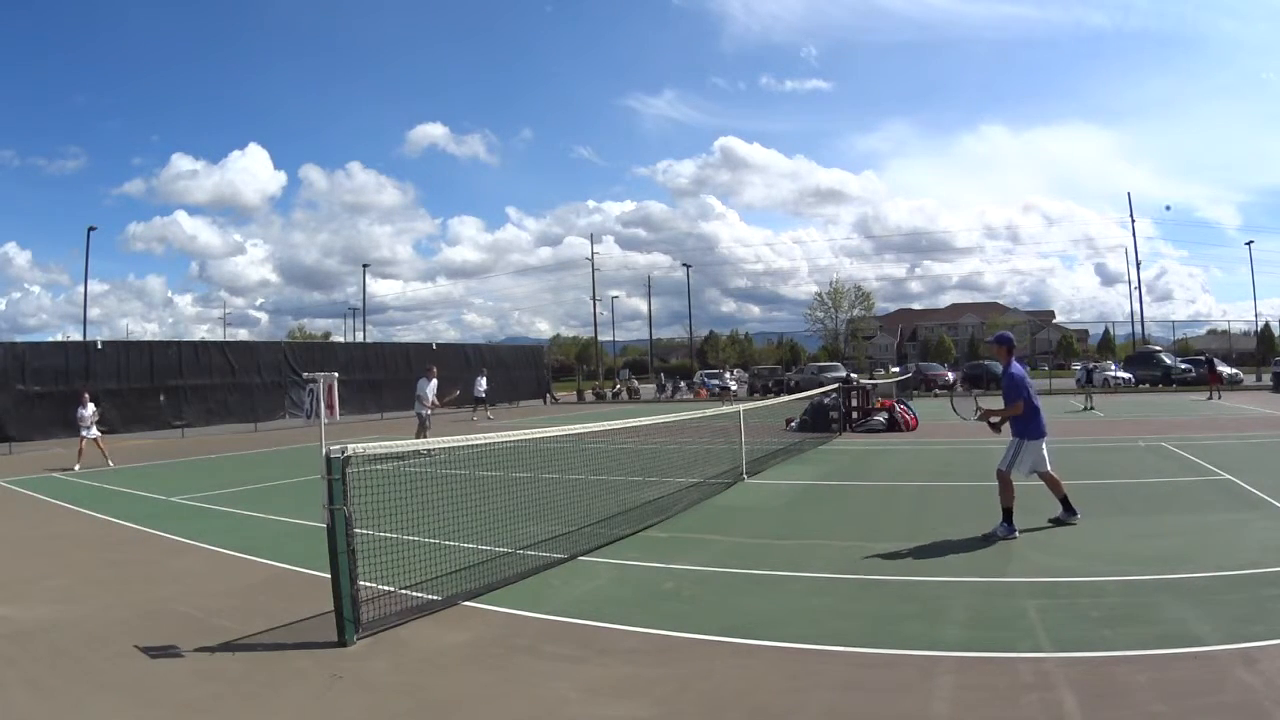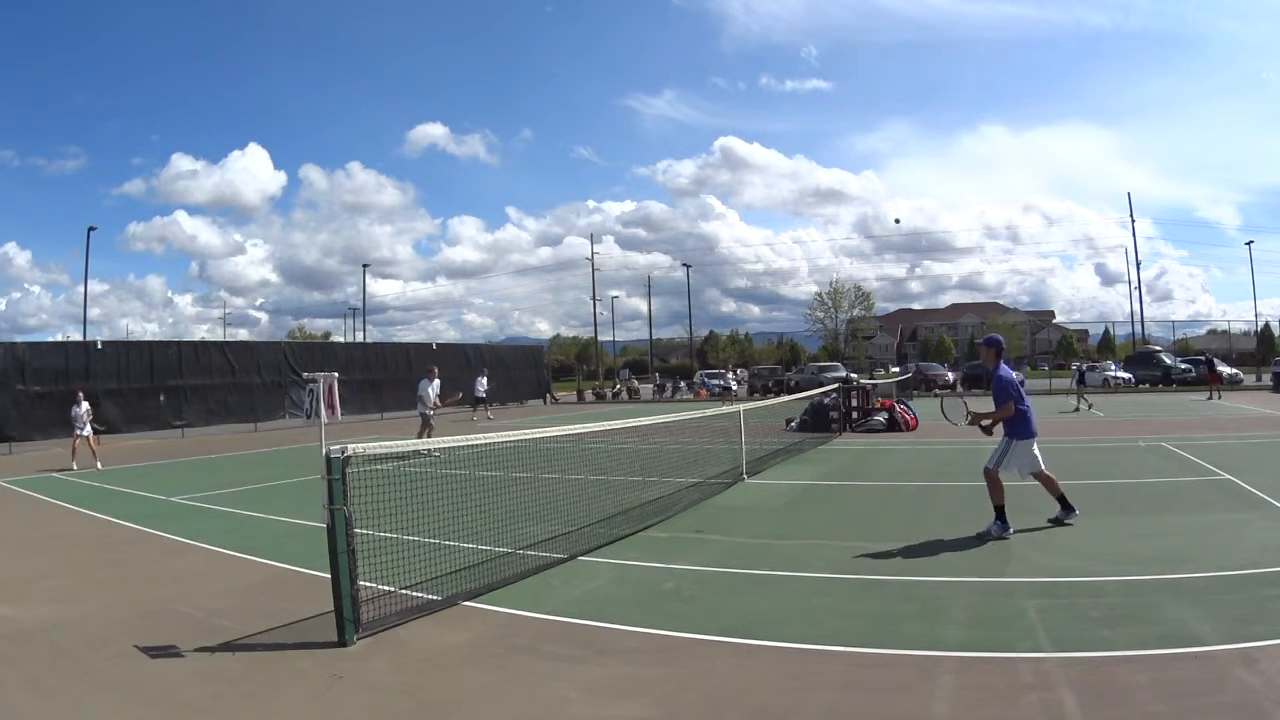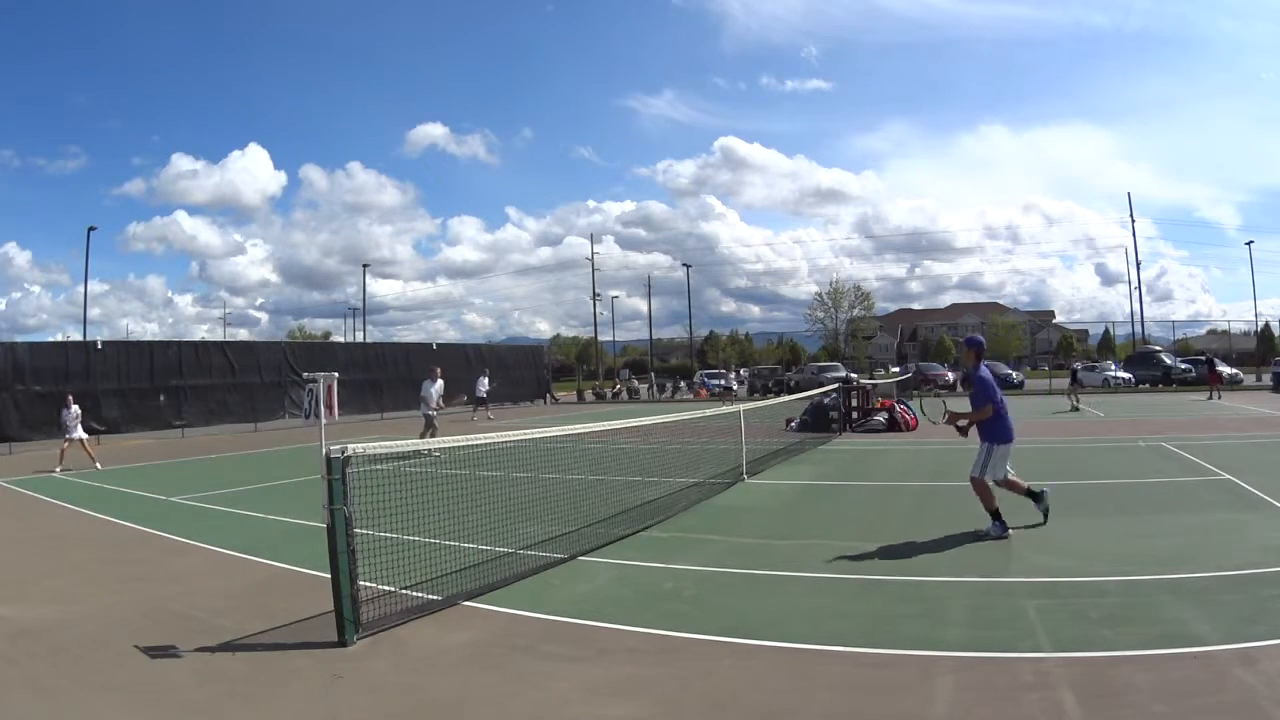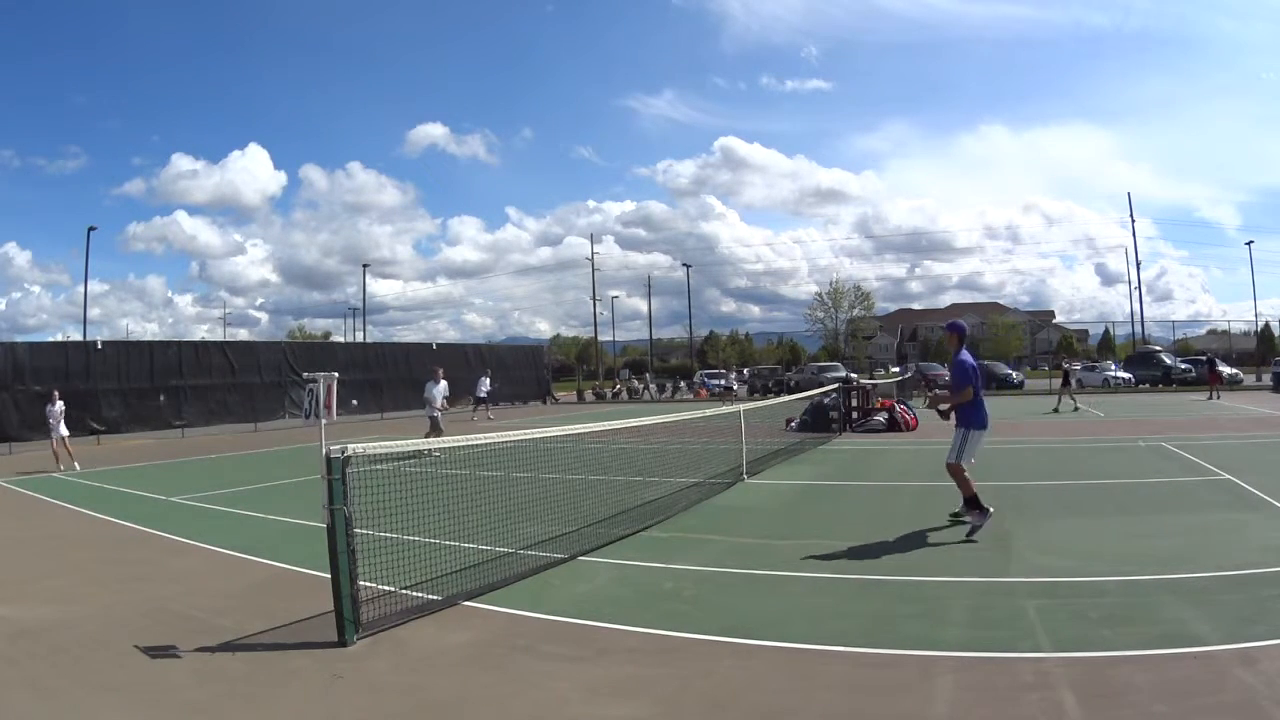
dt=0.2s
person 1, frame 1
left shoulder: (1011, 374)
right shoulder: (1013, 370)
left elbow: (1018, 408)
left wrist: (991, 413)
right wrist: (1000, 422)
left hip: (1026, 433)
right hip: (1034, 430)
left knee: (1003, 474)
right knee: (1044, 472)
left ankle: (1008, 526)
right ankle: (1069, 511)
person 1, frame 2
left shoulder: (1000, 377)
right shoulder: (1001, 373)
left elbow: (1008, 410)
left wrist: (982, 417)
right wrist: (990, 425)
left hip: (1018, 434)
right hip: (1025, 431)
left knee: (990, 472)
right knee: (1039, 472)
left ankle: (1001, 524)
right ankle: (1067, 509)
person 1, frame 3
left shoulder: (979, 377)
right shoulder: (979, 374)
left elbow: (987, 411)
left wrist: (959, 417)
right wrist: (965, 424)
left hip: (995, 436)
right hip: (1000, 434)
left knee: (978, 480)
right knee: (1001, 479)
left ankle: (999, 525)
right ankle: (1038, 497)
person 1, frame 4
left shoulder: (962, 361)
right shoulder: (961, 359)
left elbow: (968, 394)
left wrist: (939, 400)
right wrist: (948, 409)
left hip: (971, 422)
right hip: (970, 420)
left knee: (953, 466)
right knee: (956, 464)
left ankle: (979, 510)
right ankle: (969, 505)
